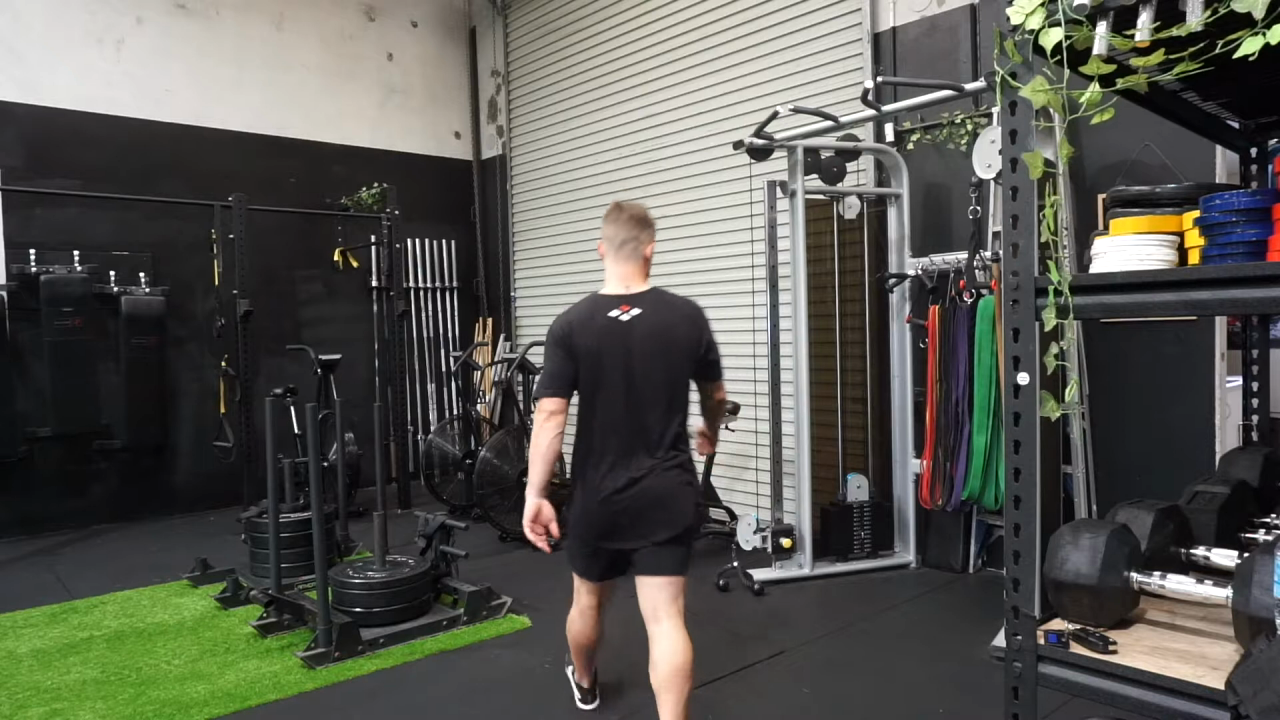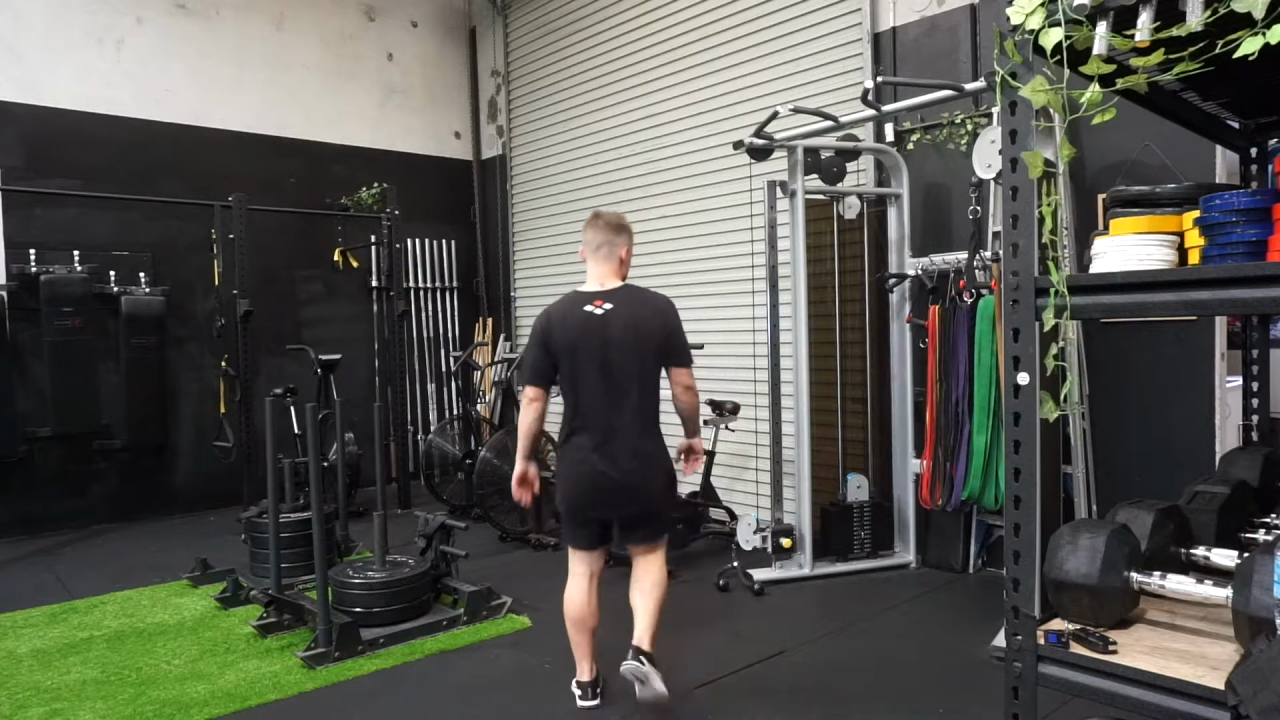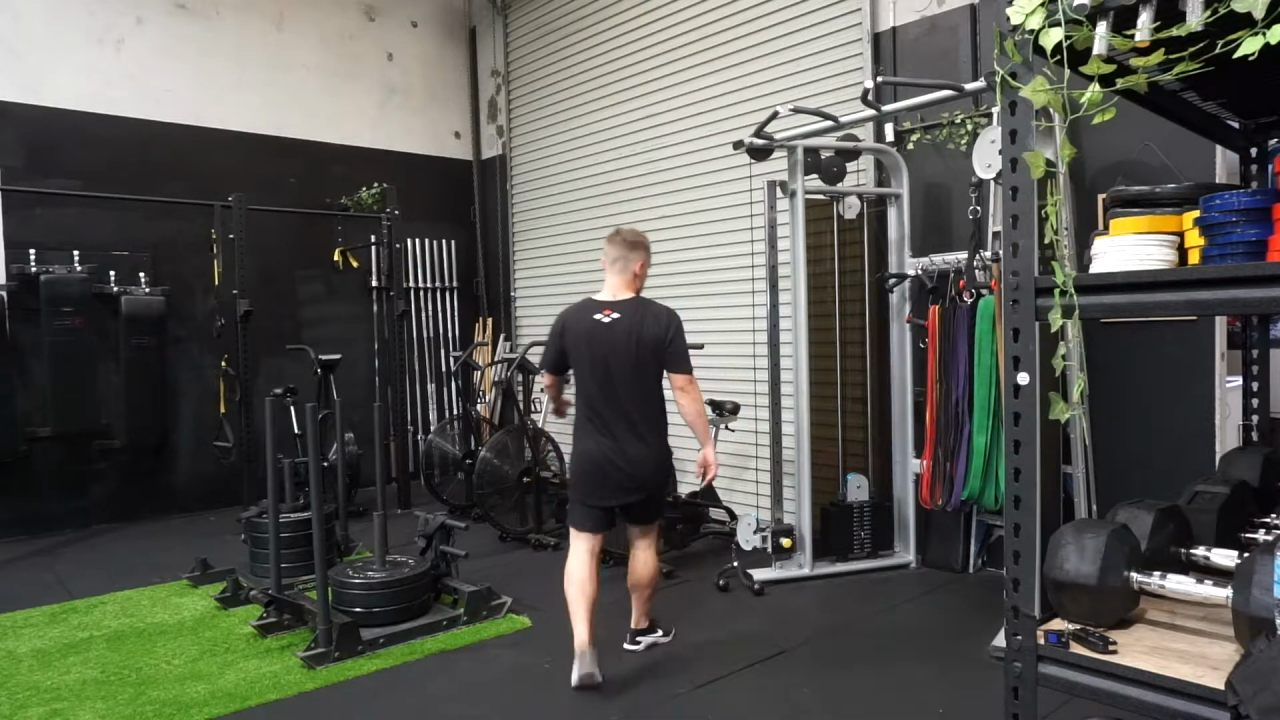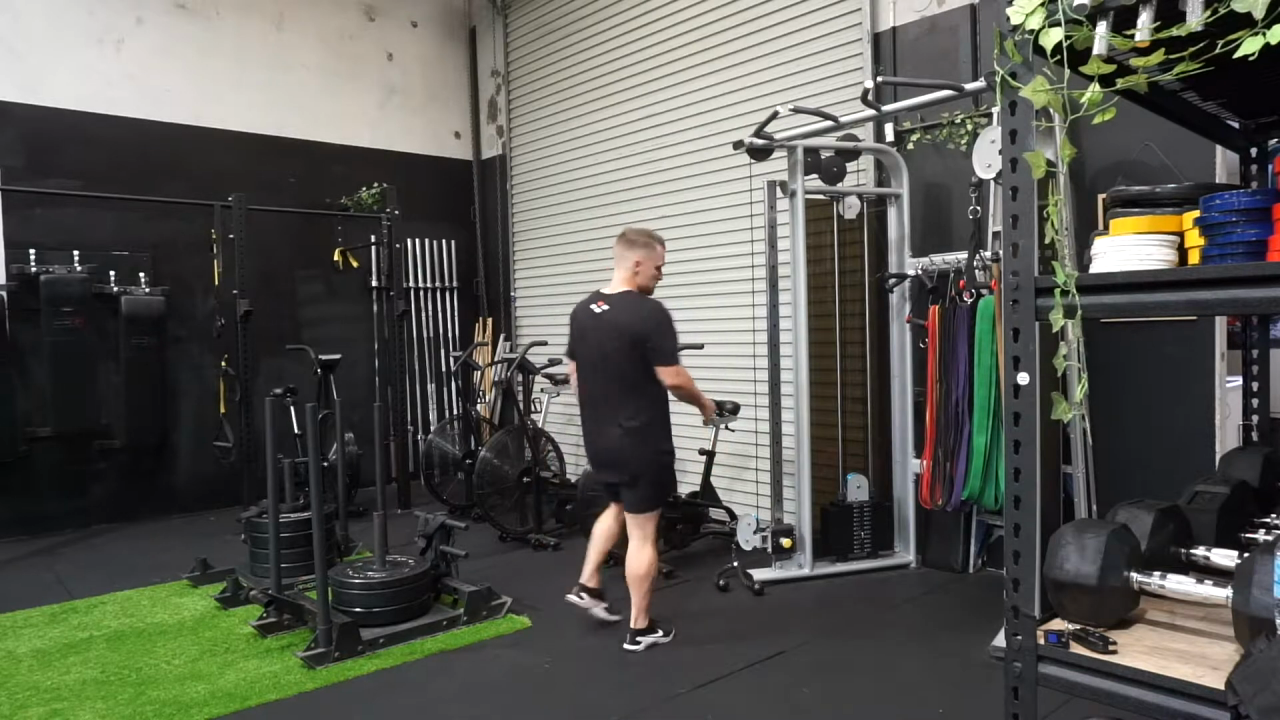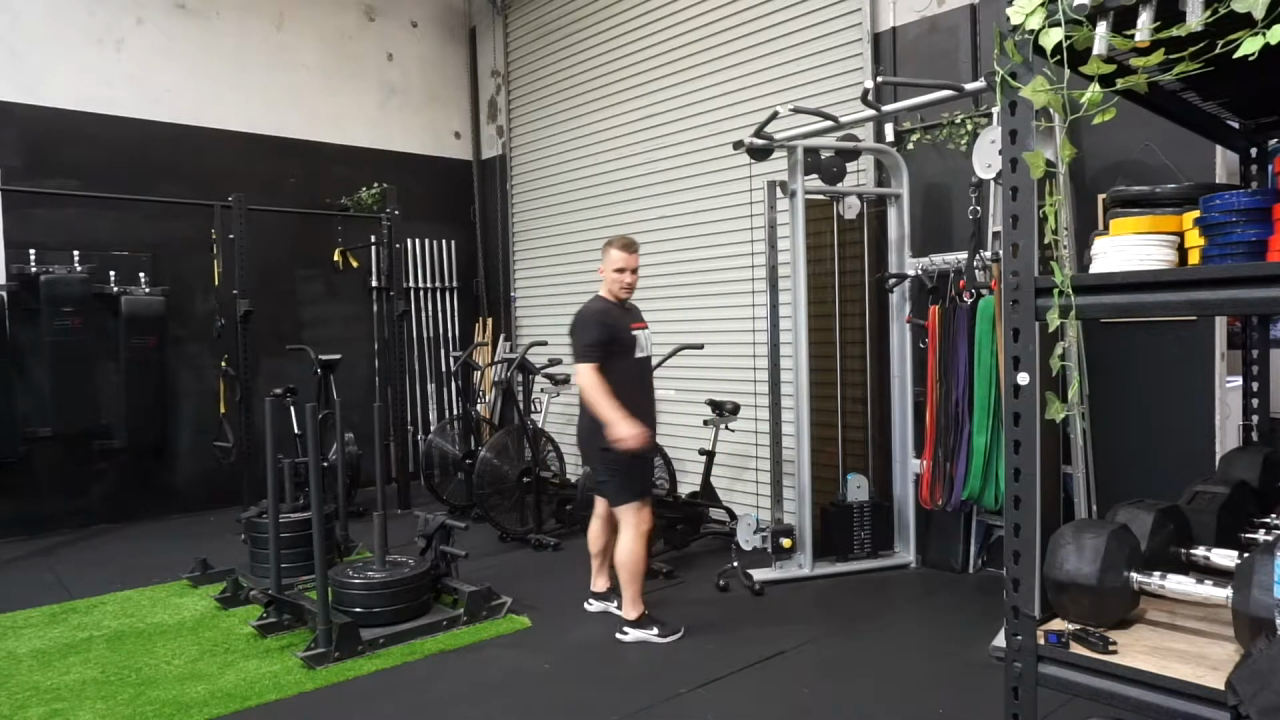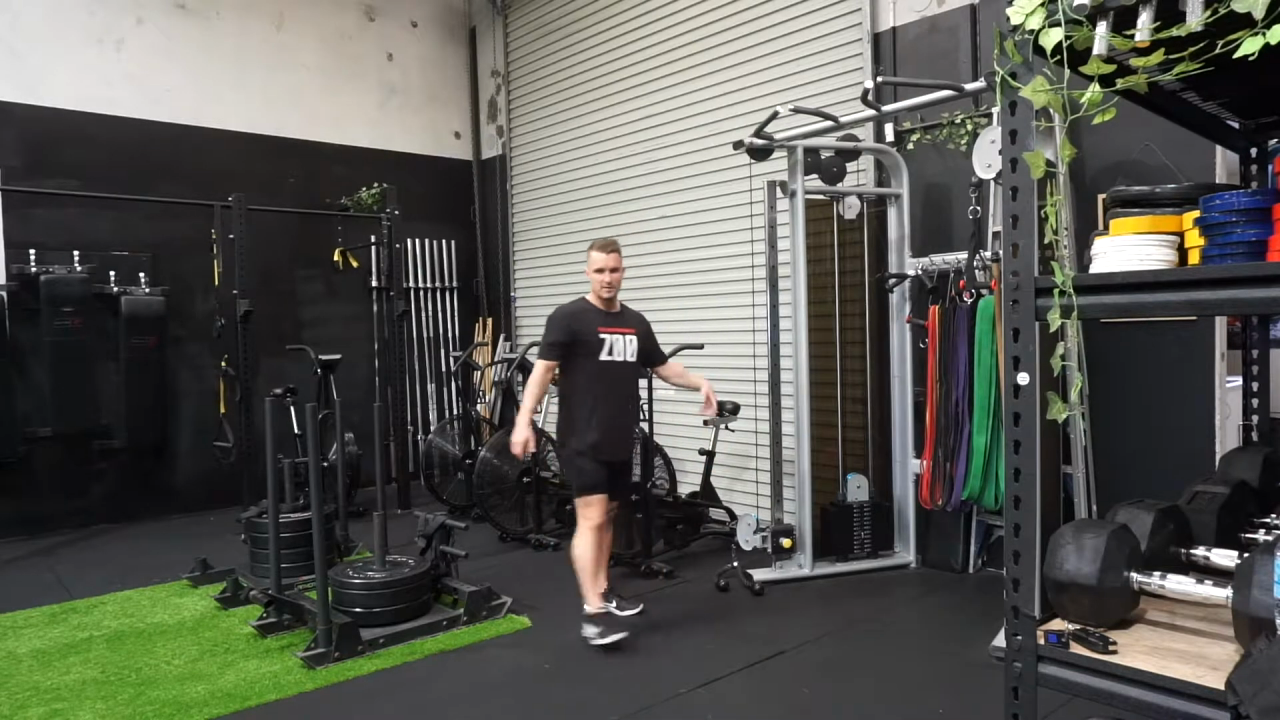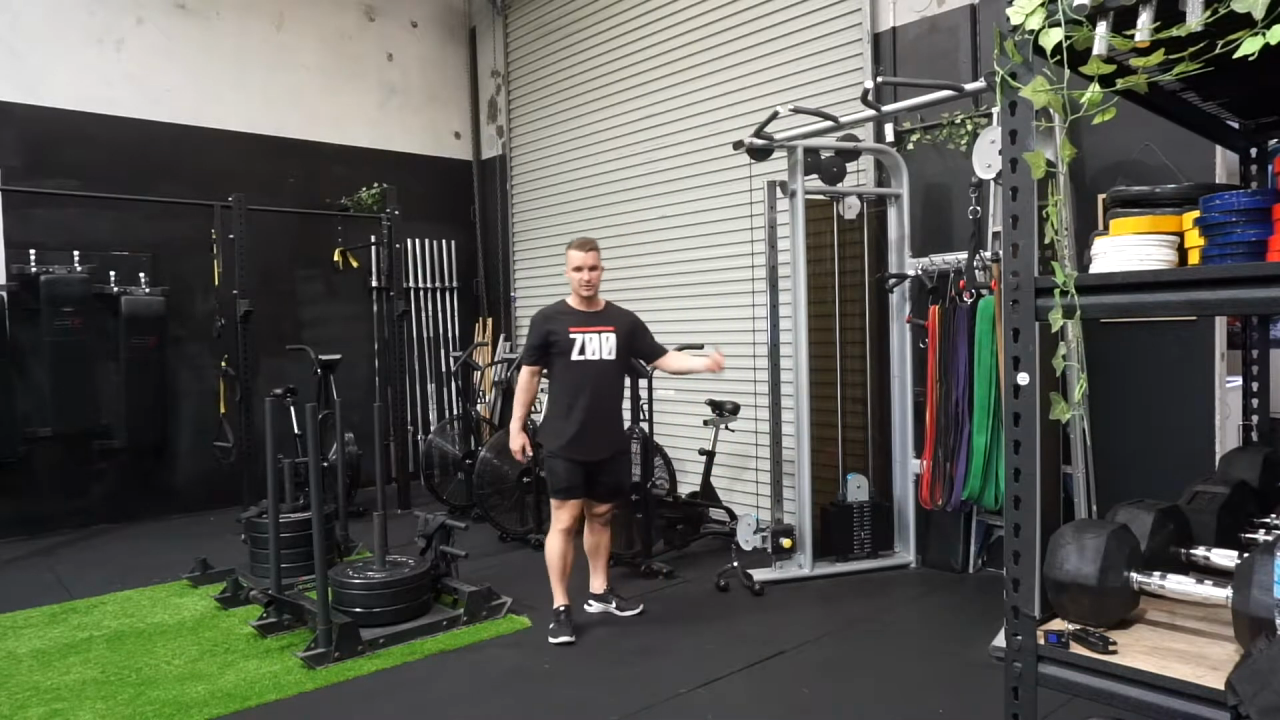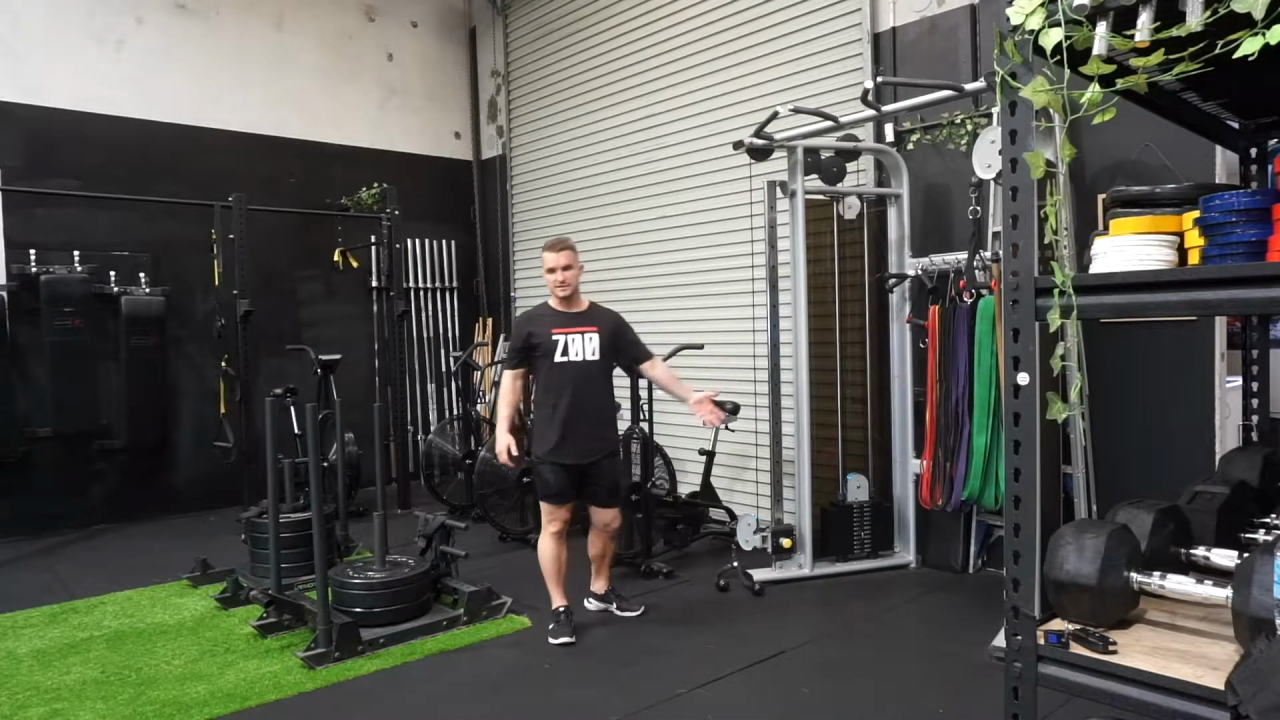
dt=0.3s
person 1, frame 1
left shoulder: (572, 324)
right shoulder: (687, 317)
left elbow: (550, 414)
right elbow: (715, 396)
left wrist: (535, 494)
right wrist: (711, 430)
left hip: (597, 494)
right hip: (666, 494)
left knee: (588, 597)
right knee: (665, 617)
person 1, frame 2
left shoulder: (554, 318)
right shoulder: (657, 309)
left elbow: (533, 398)
right elbow: (683, 383)
left wrist: (523, 459)
right wrist: (693, 435)
left hip: (582, 468)
right hip: (644, 466)
left knee: (583, 572)
right knee: (649, 557)
left ankle: (586, 679)
right ankle: (642, 652)
person 1, frame 3
left shoulder: (569, 320)
right shoulder: (661, 320)
left elbow: (550, 381)
right elbow: (685, 388)
left wrist: (558, 405)
right wrist: (707, 444)
left hip: (591, 459)
right hip: (647, 459)
left knee: (583, 550)
right knee: (643, 541)
left ankle: (583, 650)
right ankle: (640, 627)
person 1, frame 4
left shoulder: (584, 310)
right shoulder: (648, 312)
left elbow: (574, 370)
right elbow: (672, 377)
right wrist: (702, 402)
left hip: (599, 437)
right hip: (640, 442)
left knee: (619, 509)
right knee: (642, 534)
left ankle: (587, 583)
right ankle: (640, 627)
person 1, frame 5
left shoulder: (631, 312)
right shoulder: (595, 315)
right elbow: (586, 374)
left wrist: (633, 419)
right wrist: (618, 421)
left hip: (623, 437)
right hip: (613, 438)
left knee: (606, 511)
right knee: (636, 522)
left ankle: (600, 591)
right ankle: (634, 618)
person 1, frame 6
left shoulder: (635, 321)
right shoulder: (569, 317)
left elbow: (662, 366)
right elbow: (544, 370)
left wrist: (699, 382)
right wrist: (524, 421)
left hip: (620, 441)
right hip: (582, 440)
left knee: (606, 516)
right knee: (590, 519)
left ankle: (601, 591)
right ankle: (593, 612)
person 1, frame 7
left shoulder: (625, 320)
right shoulder: (548, 319)
left elbow: (662, 359)
right elbow: (529, 374)
left wrist: (702, 362)
right wrist: (517, 426)
left hip: (611, 442)
right hip: (565, 442)
left knee: (601, 516)
right knee: (564, 522)
left ankle: (600, 592)
right ankle: (560, 608)
person 1, frame 8
left shoulder: (608, 321)
right shoulder: (530, 323)
left elbow: (649, 364)
right elbow: (513, 378)
left wrist: (689, 397)
right wrist: (503, 429)
left hip: (601, 445)
right hip: (552, 446)
left knee: (607, 522)
right knee: (555, 525)
left ankle: (599, 591)
right ankle: (560, 610)
